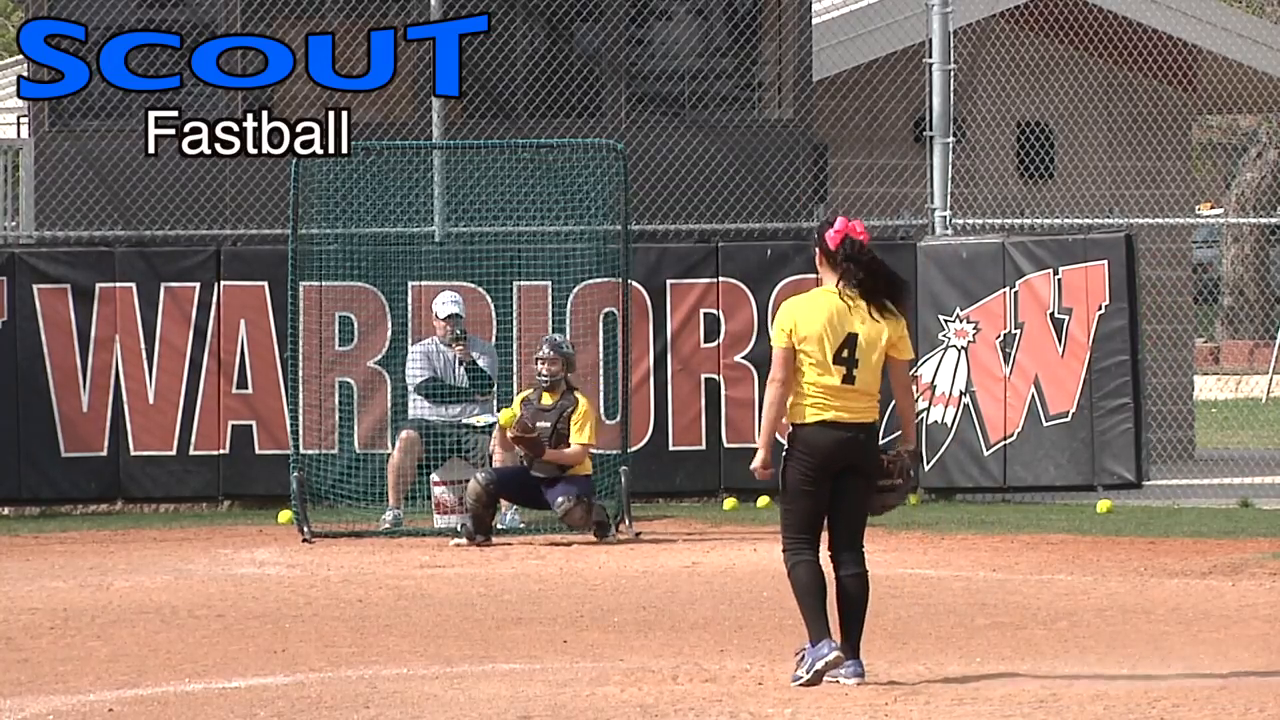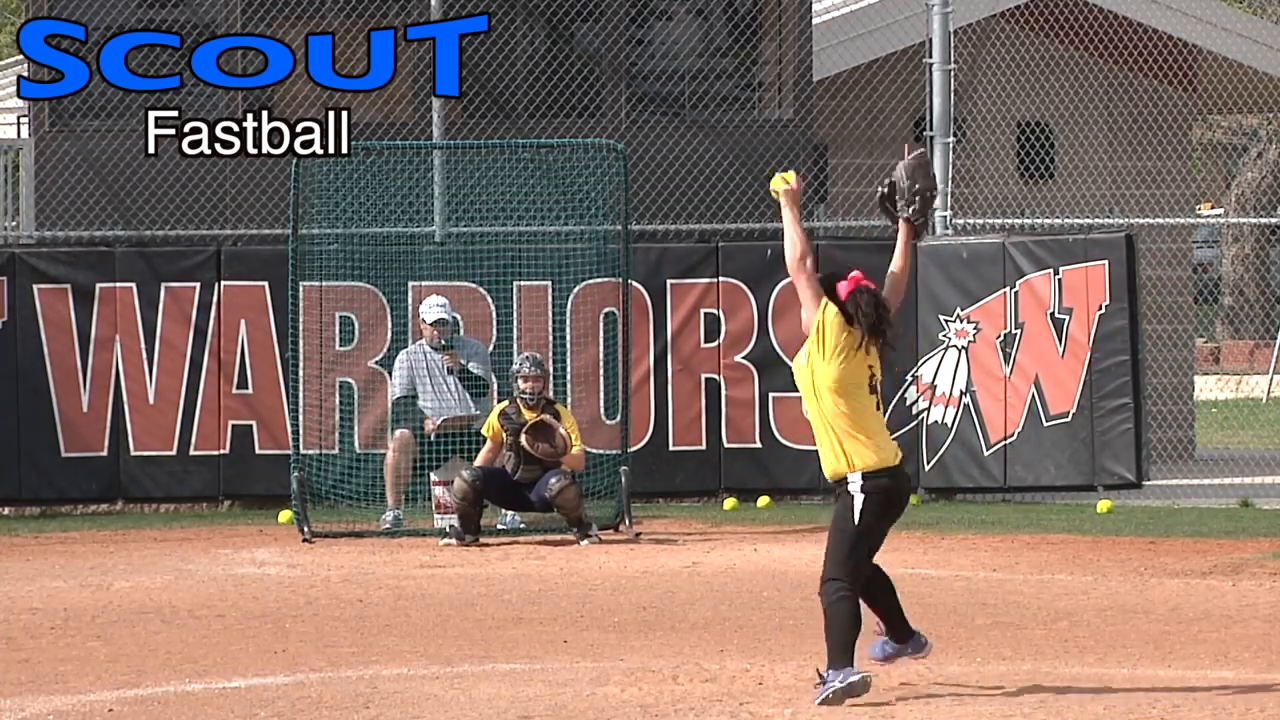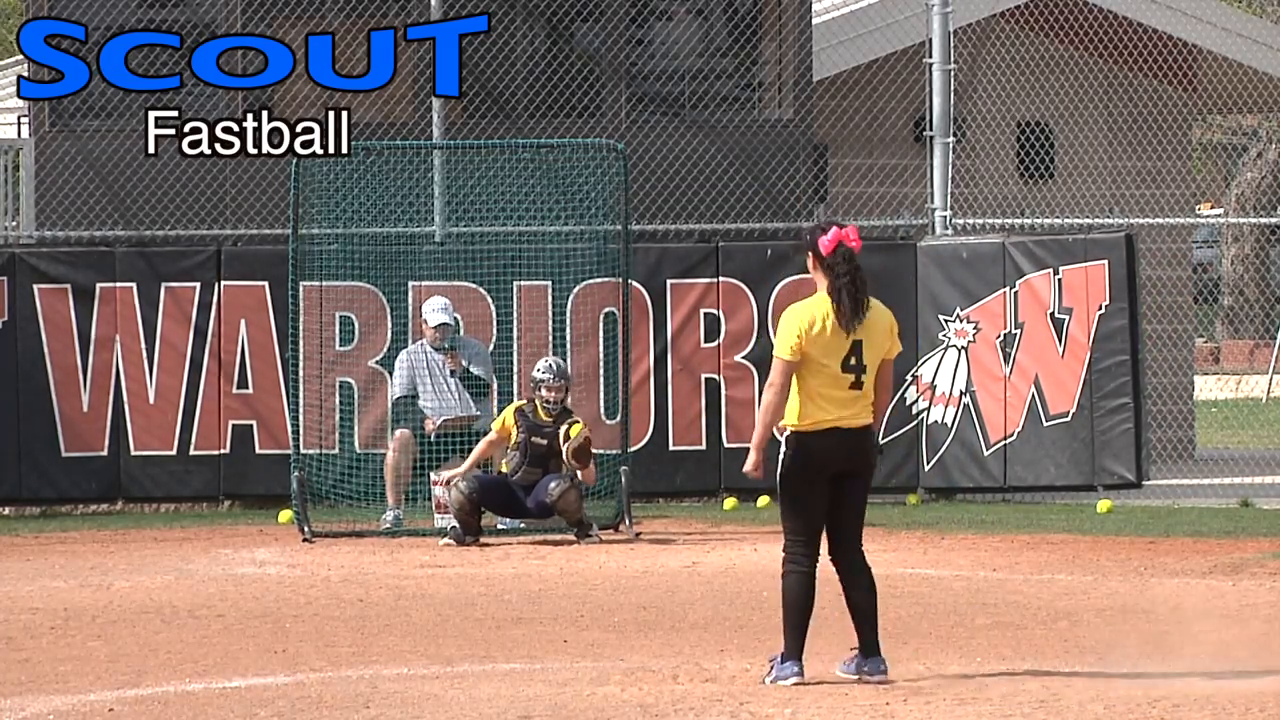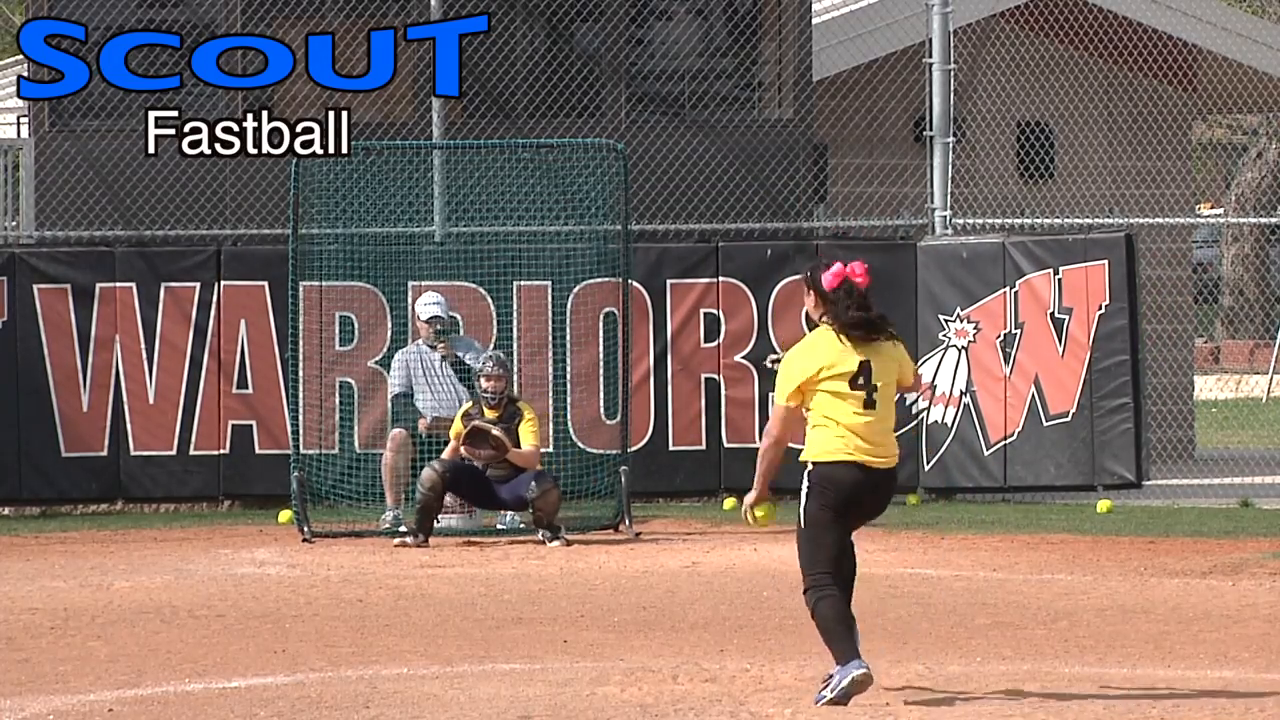
dt=1s
person 1, frame 1
left shoulder: (797, 309)
right shoulder: (886, 312)
left elbow: (779, 383)
right elbow: (902, 387)
left wrist: (764, 448)
right wrist: (907, 443)
left hip: (811, 436)
right hip: (861, 438)
left knee: (800, 545)
right knee: (849, 550)
left ankle: (821, 646)
right ankle: (850, 659)
person 1, frame 2
left shoulder: (826, 330)
right shoulder: (867, 339)
left elbow: (801, 263)
right elbow: (897, 279)
left wrist: (790, 206)
right wrist: (906, 227)
left hip: (867, 485)
right hip: (889, 479)
left knee: (839, 582)
right knee: (856, 565)
left ankle: (842, 669)
right ankle: (902, 636)
person 1, frame 3
left shoulder: (801, 316)
right shoulder: (881, 316)
left elbow: (777, 387)
right elbow: (884, 389)
left wrist: (756, 448)
left hip: (809, 442)
right hip: (858, 443)
left knee: (800, 552)
right knee: (848, 548)
left ankle: (791, 661)
right ankle: (870, 656)
person 1, frame 4
left shoulder: (805, 353)
right shoulder: (887, 343)
left elbow: (776, 433)
right elbow: (909, 384)
left wrist: (759, 488)
left hip: (832, 472)
right hip: (884, 476)
left knee: (821, 581)
right knee: (834, 551)
left ankle: (849, 662)
right ankle: (848, 657)
person 2, frame 1
left shoulder: (482, 349)
right shoulder: (419, 351)
left elbow: (485, 389)
right elbow: (428, 390)
left wrist: (468, 361)
right wrist: (471, 395)
left hip: (472, 427)
right hip: (430, 425)
right knee: (406, 439)
right ankle: (393, 511)
person 2, frame 2
left shoulder: (473, 349)
right shoulder: (408, 357)
left elbow: (482, 390)
right elbow: (400, 404)
left wrist: (460, 369)
right wrist: (422, 421)
left hip: (472, 429)
right hip: (427, 431)
right knee: (401, 438)
right ankle: (393, 511)
person 2, frame 3
left shoulder: (475, 349)
right shoulder: (409, 356)
left elbow: (483, 392)
right elbow: (401, 403)
left wrist: (461, 371)
right wrist: (422, 420)
left hip: (473, 429)
right hip: (429, 431)
right knee: (401, 438)
right ankle: (393, 510)
person 2, frame 4
left shoulder: (469, 347)
right shoulder: (405, 357)
right elbow: (399, 400)
left wrist: (452, 358)
right wrist: (417, 419)
right hip: (426, 430)
right knee: (397, 437)
right ankle: (392, 511)
person 3, frame 1
left shoulder: (579, 405)
right shoulder: (524, 400)
left elbow: (580, 455)
right elbow: (507, 448)
left wrist: (542, 452)
right wrist: (503, 433)
left hip: (569, 478)
right hip: (532, 476)
left knee: (571, 512)
right knee: (481, 482)
left ankle: (599, 519)
right ankle: (478, 532)
person 3, frame 2
left shoulder: (559, 415)
right shoulder: (502, 412)
left elbow: (579, 463)
right elbow: (490, 450)
right wrist: (466, 486)
left hip: (545, 487)
right hip: (511, 485)
left knee: (561, 484)
right knee: (467, 479)
left ankle: (583, 528)
right ankle: (467, 531)
person 3, frame 3
left shoulder: (571, 425)
right shoulder: (517, 411)
left elbow: (589, 479)
right elbow: (491, 441)
left wrist: (583, 465)
right wrist: (463, 470)
left hip: (543, 496)
right hip: (509, 487)
left knee: (562, 487)
right knee: (461, 491)
left ankle: (583, 529)
right ankle: (468, 532)
person 3, frame 4
left shoulder: (522, 413)
right shoulder: (468, 412)
left elbow: (533, 459)
right elbow: (454, 448)
left wrist: (506, 450)
right wrist: (435, 482)
left hip: (515, 483)
right hip: (481, 483)
left knee: (545, 486)
right knee: (434, 470)
left ankle: (547, 529)
right ankle: (420, 533)
